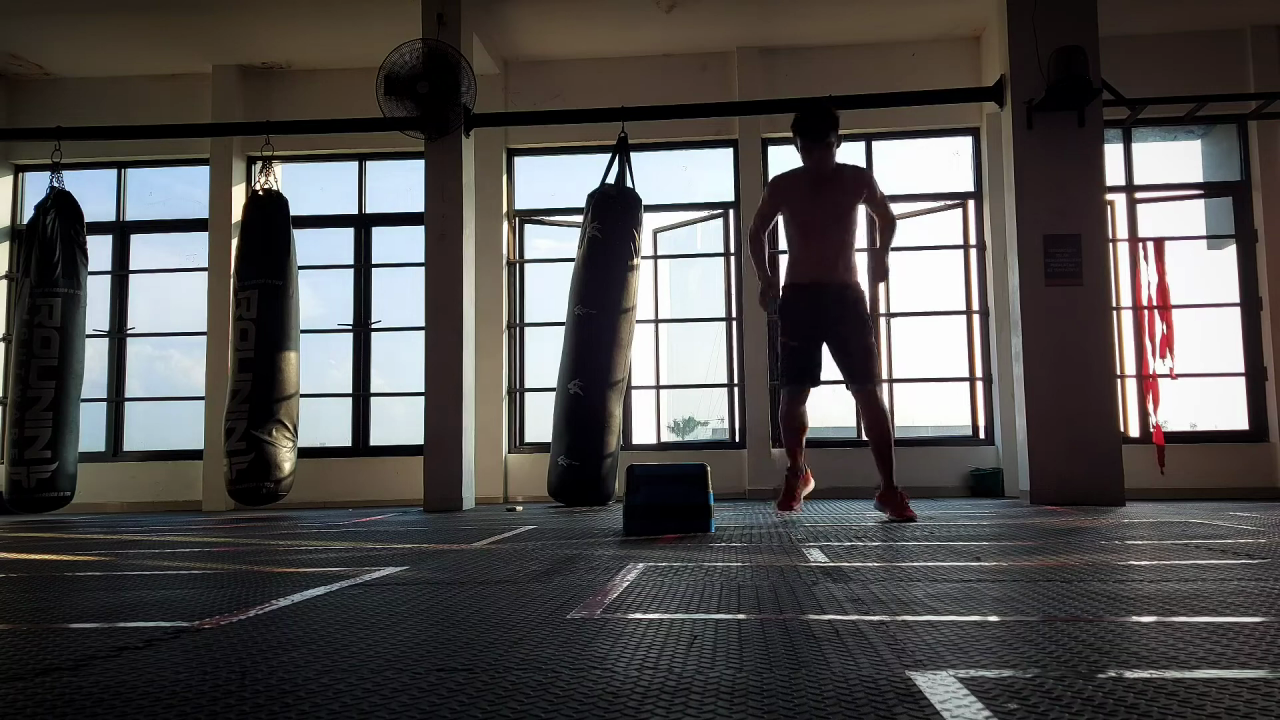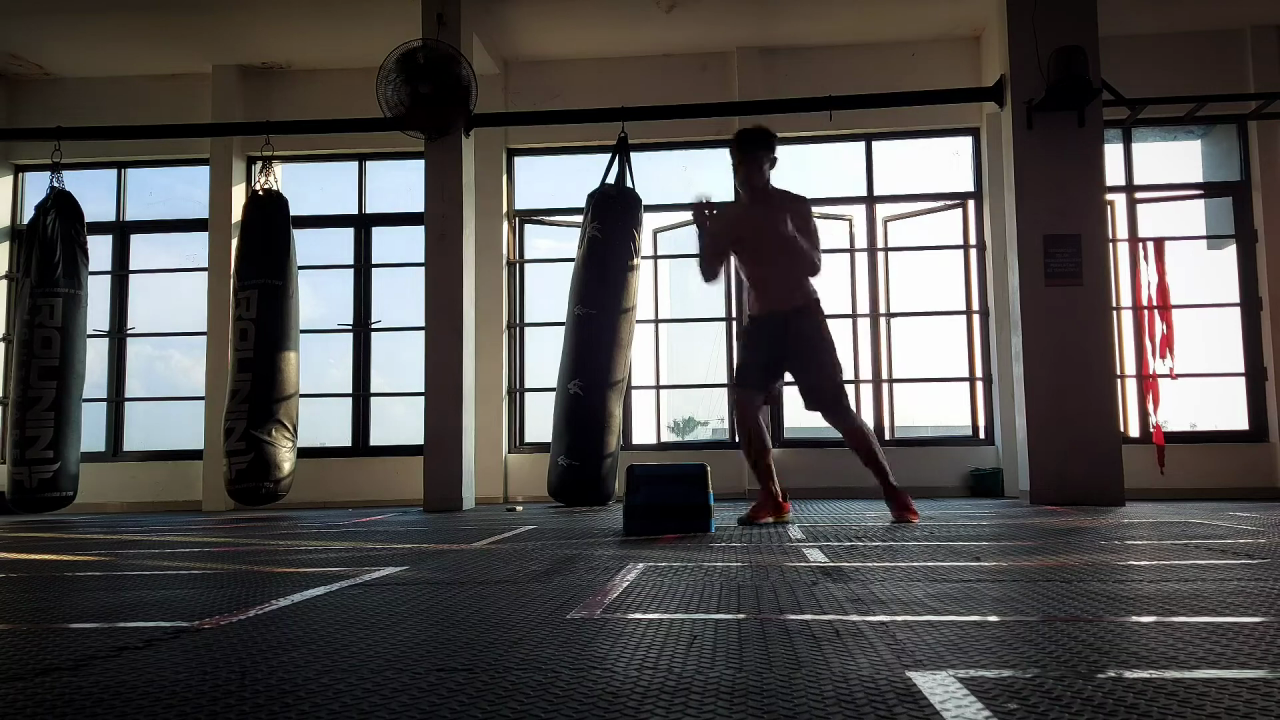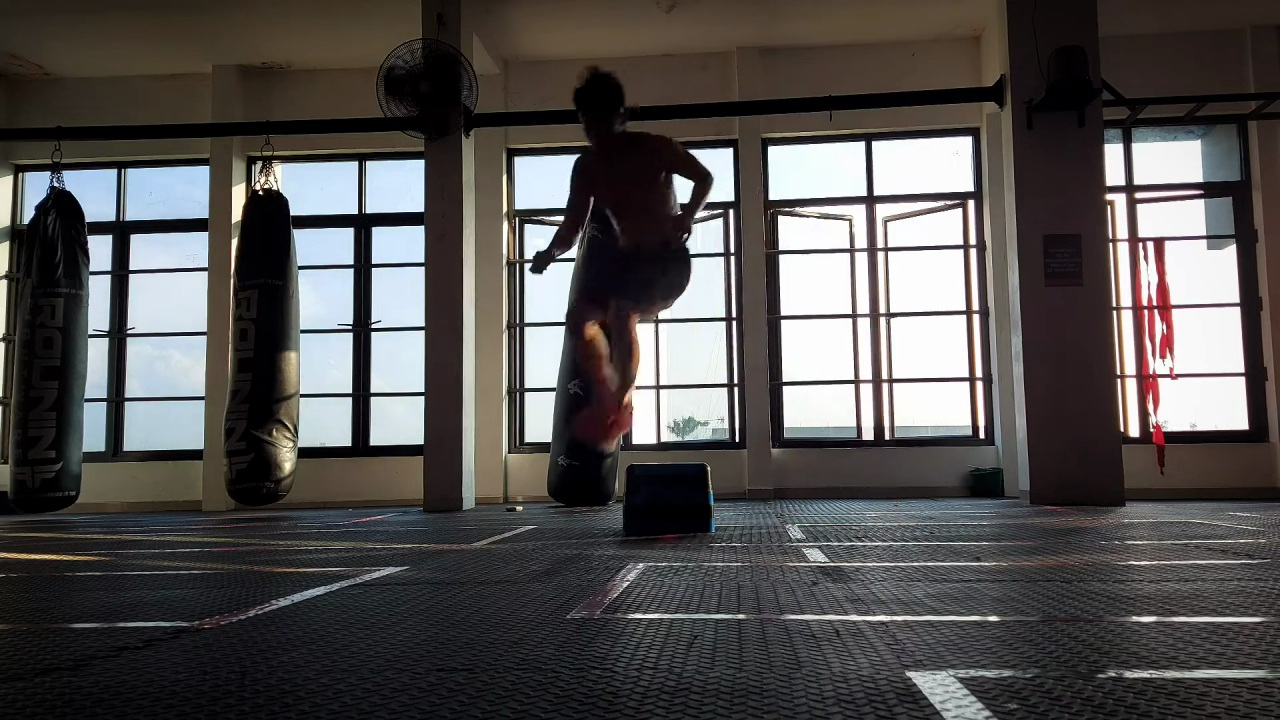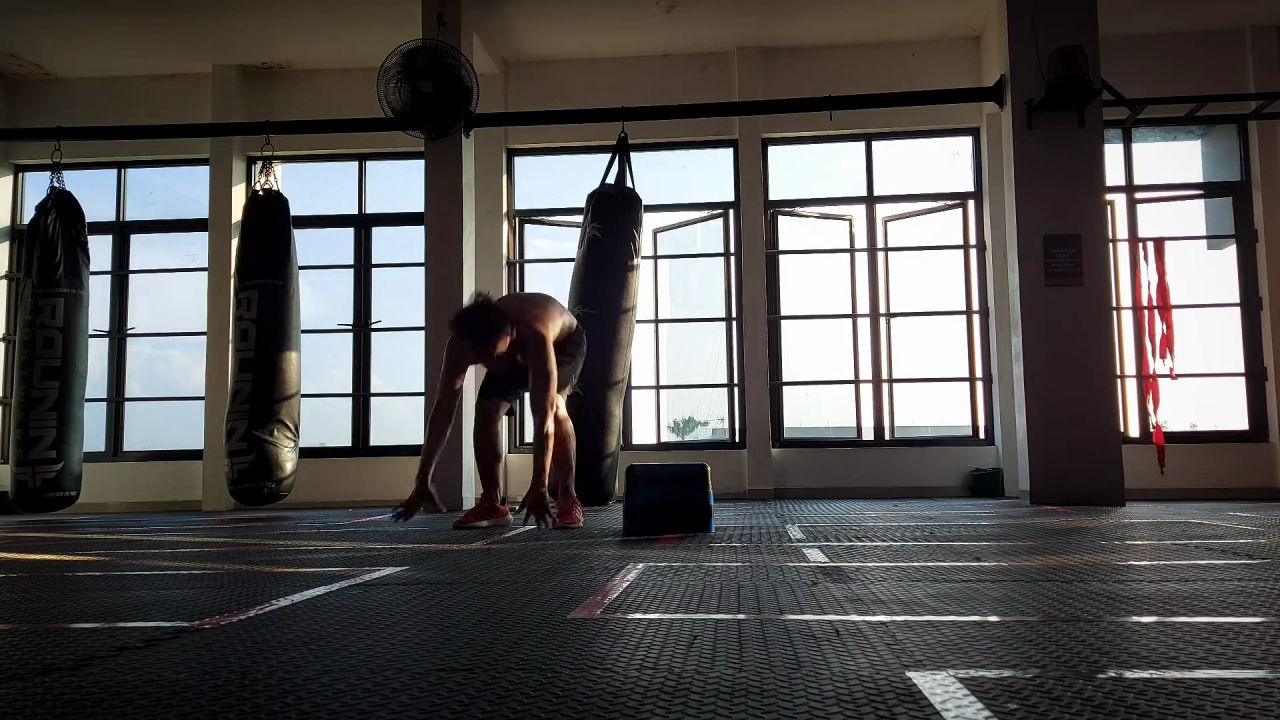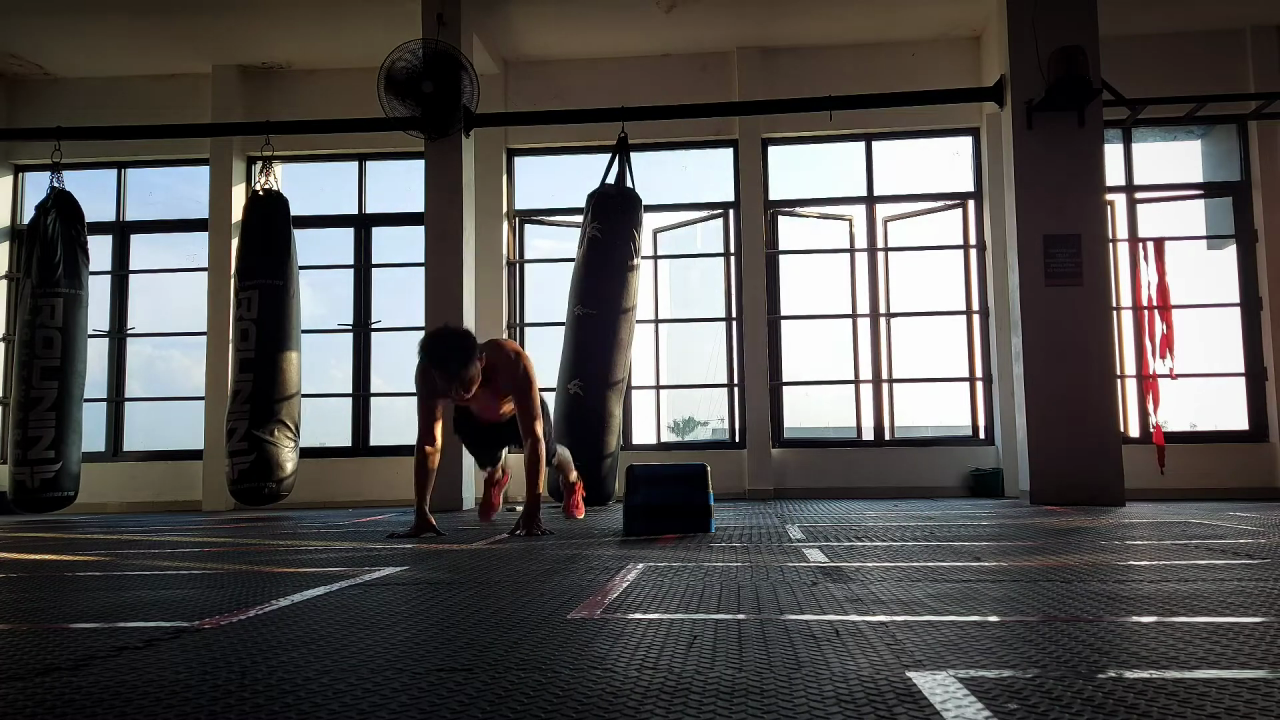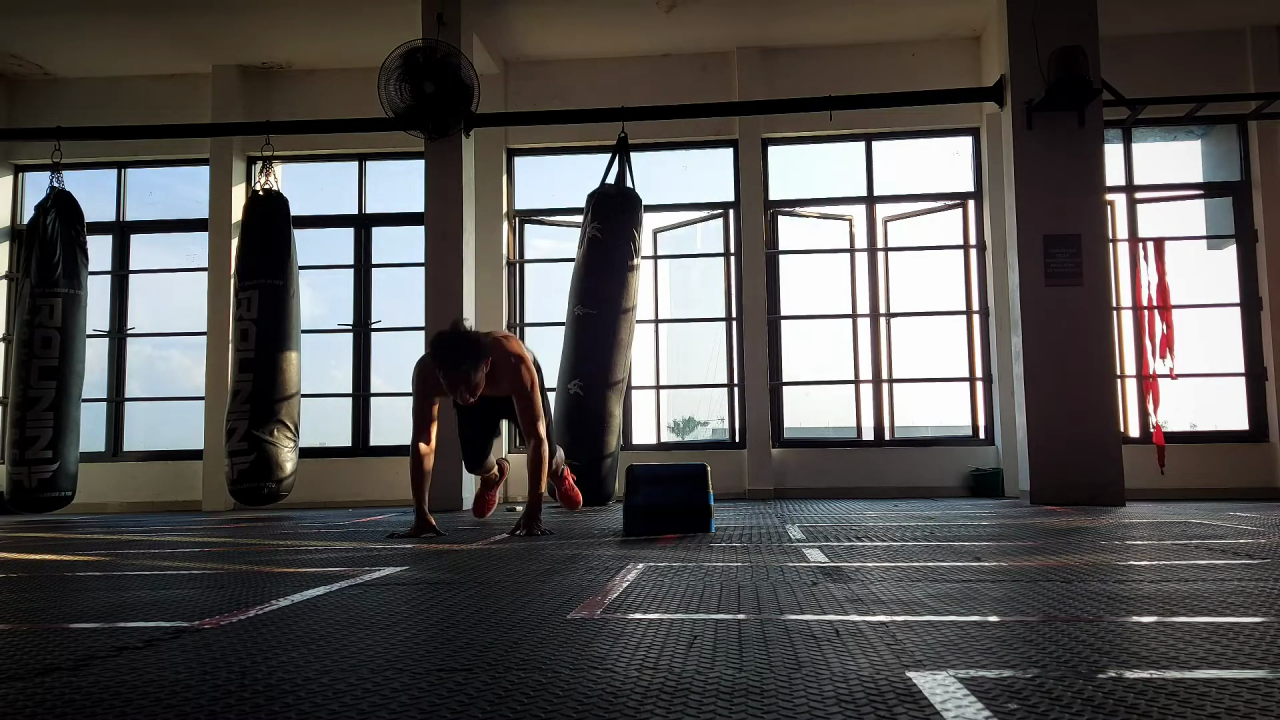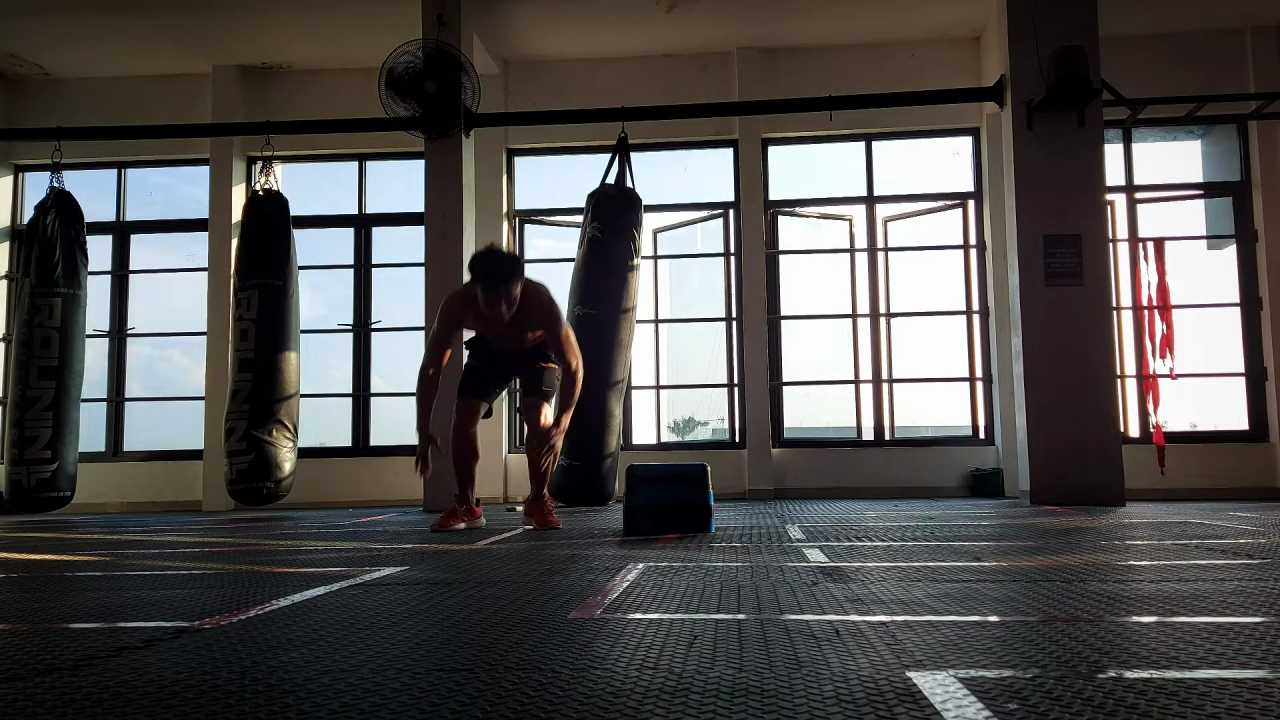
dt=0.4s
person 1, frame 1
left shoulder: (857, 180)
right shoulder: (781, 186)
left elbow: (886, 217)
right elbow: (757, 232)
left wrist: (881, 255)
right wrist: (765, 278)
left hip: (846, 294)
right hip: (798, 297)
left knee: (868, 390)
right knee: (794, 395)
left ankle: (889, 490)
right ankle: (797, 473)
person 1, frame 2
left shoulder: (793, 206)
right shoulder: (726, 217)
left elbow: (813, 266)
right elbow: (710, 273)
left wrist: (787, 234)
right wrist: (704, 231)
left hip: (803, 318)
right hip: (759, 324)
left knee: (839, 412)
right knee: (745, 404)
left ankle: (892, 490)
right ankle: (771, 498)
person 1, frame 3
left shoulder: (655, 147)
right shoulder: (586, 166)
left elbow: (704, 177)
right elbow: (572, 227)
left wrist: (687, 217)
right wrist: (550, 253)
left hip: (667, 260)
right hip: (627, 260)
left knee: (621, 313)
right knee: (578, 317)
left ankle: (617, 404)
right ankle: (606, 395)
person 1, frame 4
left shoulder: (535, 338)
right shoulder: (462, 340)
left elbow: (544, 419)
right elbow: (444, 406)
left wrist: (539, 488)
right wrist: (422, 482)
left hip: (565, 339)
left knee: (553, 407)
right knee: (487, 407)
left ankle: (568, 497)
right ankle: (493, 503)
person 1, frame 5
left shoulder: (514, 364)
right shoulder: (428, 372)
left elbow: (533, 438)
right elbow: (428, 442)
left wrist: (532, 513)
right wrist: (421, 515)
left hip: (514, 412)
left ankle: (571, 478)
right ankle: (495, 473)
person 1, frame 6
left shoulder: (515, 364)
right shoulder: (427, 371)
left elbow: (537, 439)
right elbow: (422, 442)
left wrist: (533, 513)
right wrist: (421, 515)
left hip: (511, 390)
left knee: (547, 455)
right knee: (475, 464)
left ankle: (560, 473)
right ankle: (494, 475)
person 1, frame 7
left shoulder: (541, 302)
right shoulder: (458, 303)
left elbow: (574, 367)
right elbow: (431, 369)
left wrist: (561, 426)
right wrist: (424, 432)
left hip: (539, 348)
right hip: (488, 349)
left knee: (540, 419)
right knee: (463, 421)
left ankle: (538, 500)
right ankle: (465, 504)
